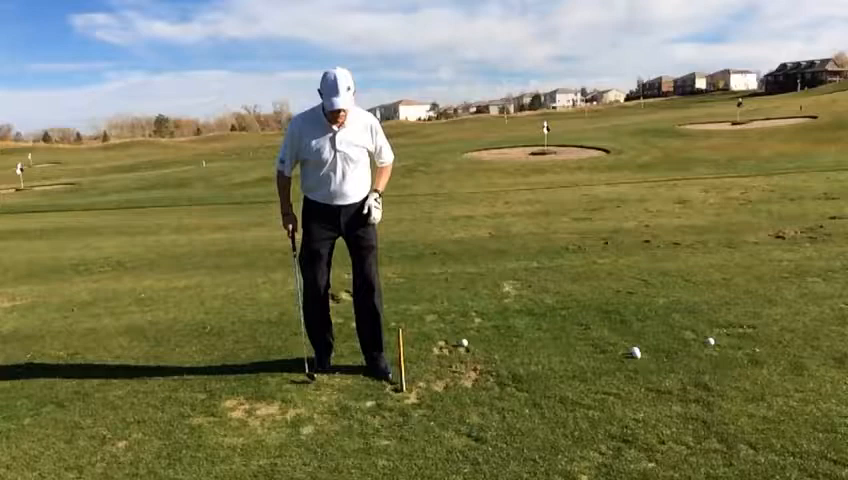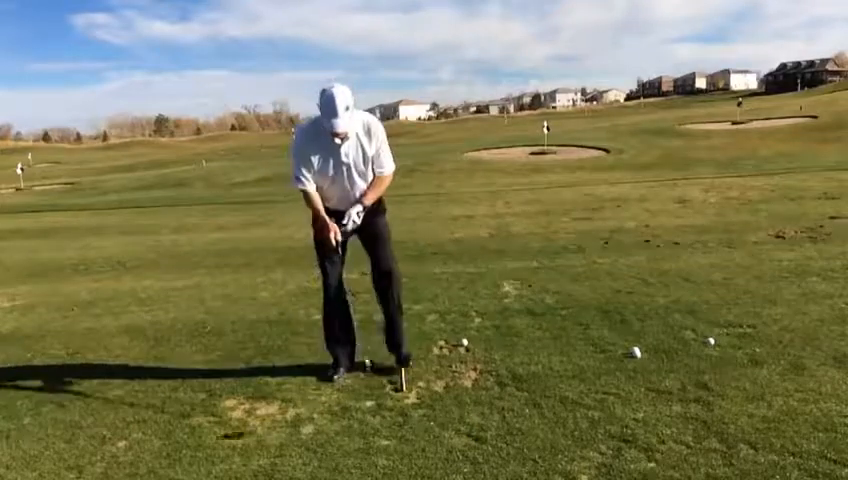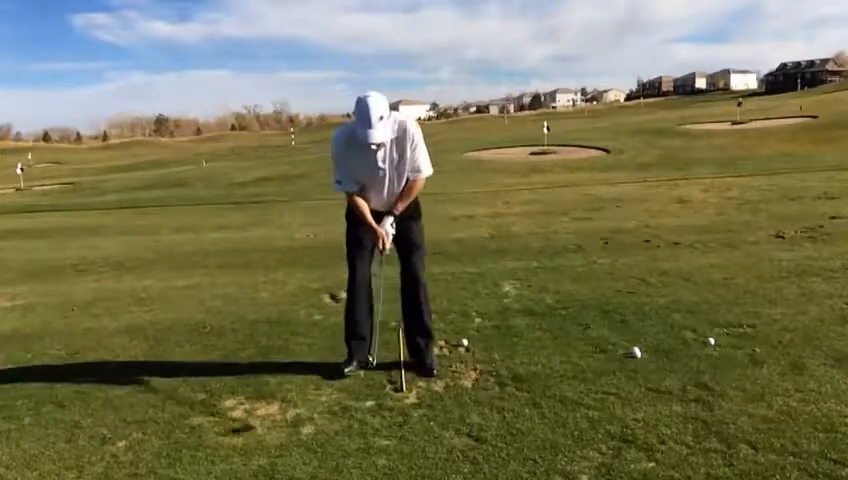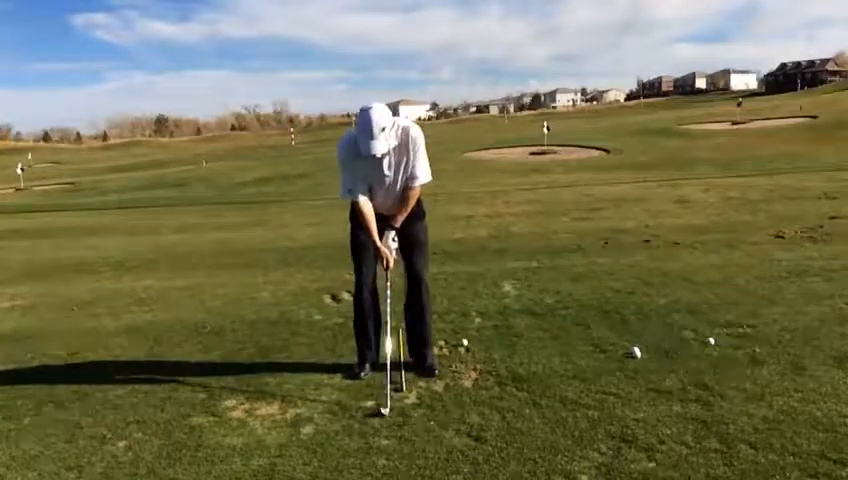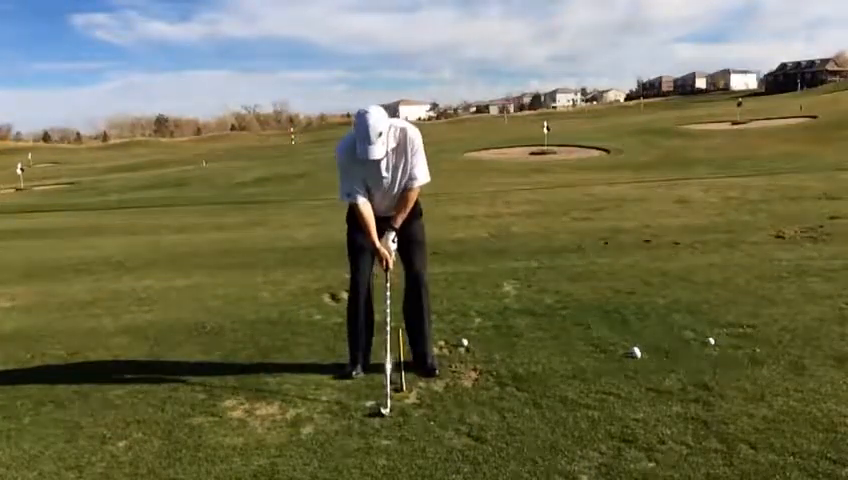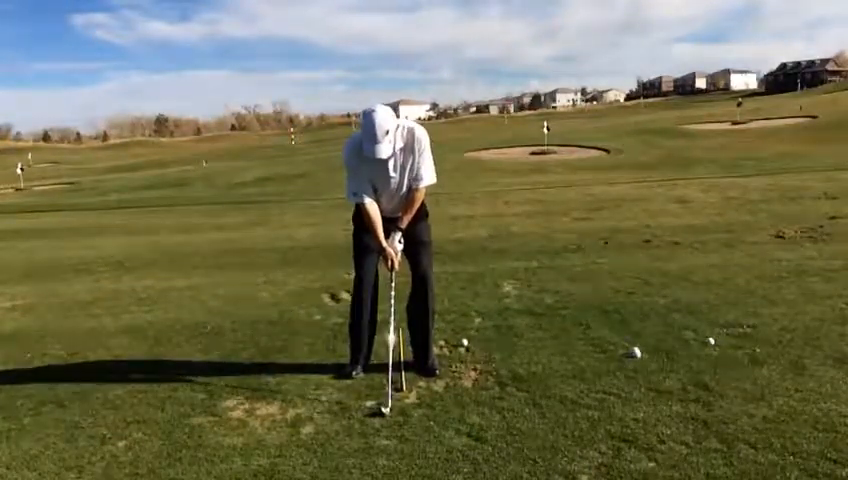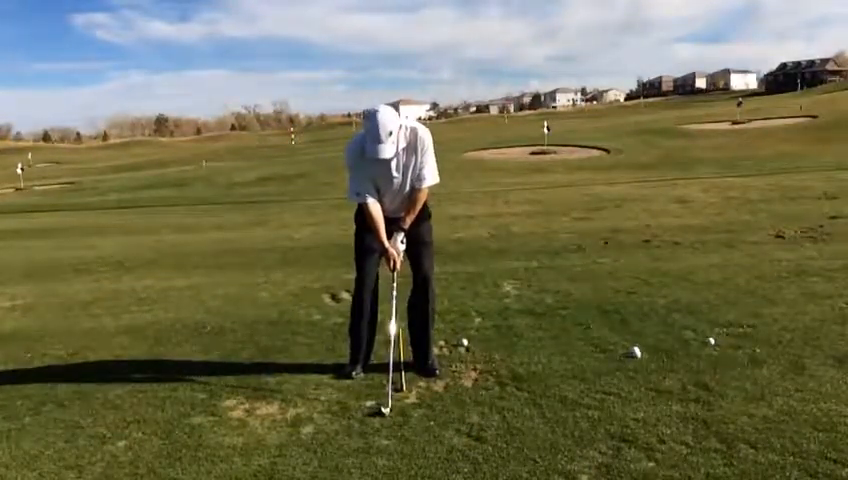
dt=0.5s
person 1, frame 1
left shoulder: (367, 123)
right shoulder: (300, 125)
left elbow: (385, 162)
right elbow: (283, 170)
left wrist: (376, 194)
right wrist: (287, 210)
left hip: (359, 210)
right hip: (318, 212)
left knee: (368, 284)
right knee: (315, 286)
left ankle: (375, 357)
right ankle: (323, 352)
person 1, frame 2
left shoulder: (370, 126)
right shoulder: (305, 136)
left elbow: (385, 173)
right elbow: (306, 186)
left wrist: (361, 205)
right wrist: (325, 221)
left hip: (369, 209)
right hip: (329, 215)
left knee: (387, 271)
right knee: (333, 285)
left ankle: (397, 343)
right ankle: (342, 357)
person 1, frame 3
left shoulder: (408, 130)
right shoulder: (343, 139)
left elbow: (418, 178)
right elbow: (350, 190)
left wrist: (393, 216)
right wrist: (374, 227)
left hip: (404, 209)
right hip: (363, 213)
left knee: (414, 278)
right knee: (359, 281)
left ankle: (422, 353)
right ankle: (357, 353)
person 1, frame 4
left shoulder: (411, 134)
right shoulder: (348, 147)
left elbow: (415, 185)
right elbow: (360, 199)
left wrist: (394, 228)
right wrist: (377, 243)
left hip: (407, 211)
right hip: (368, 214)
left knee: (418, 278)
right knee: (364, 283)
left ankle: (423, 355)
right ankle: (367, 356)
person 1, frame 5
left shoulder: (409, 135)
right shoulder: (346, 150)
left elbow: (414, 185)
right elbow: (358, 201)
left wrist: (393, 230)
right wrist: (376, 244)
left hip: (405, 212)
right hip: (364, 216)
left knee: (417, 277)
right knee: (360, 283)
left ankle: (423, 355)
right ankle: (358, 358)
person 1, frame 6
left shoulder: (416, 136)
right shoulder: (353, 149)
left elbow: (420, 186)
right elbow: (365, 200)
left wrist: (399, 229)
right wrist: (383, 245)
left hip: (411, 213)
right hip: (371, 216)
left knee: (423, 278)
right knee: (364, 282)
left ankle: (424, 355)
right ankle: (358, 357)
person 1, frame 7
left shoulder: (419, 136)
right shoulder: (356, 149)
left elbow: (422, 187)
right elbow: (368, 200)
left wrist: (402, 229)
right wrist: (385, 245)
left hip: (414, 214)
right hip: (373, 216)
left knee: (424, 279)
right knee: (365, 283)
left ankle: (423, 355)
right ankle: (358, 357)
